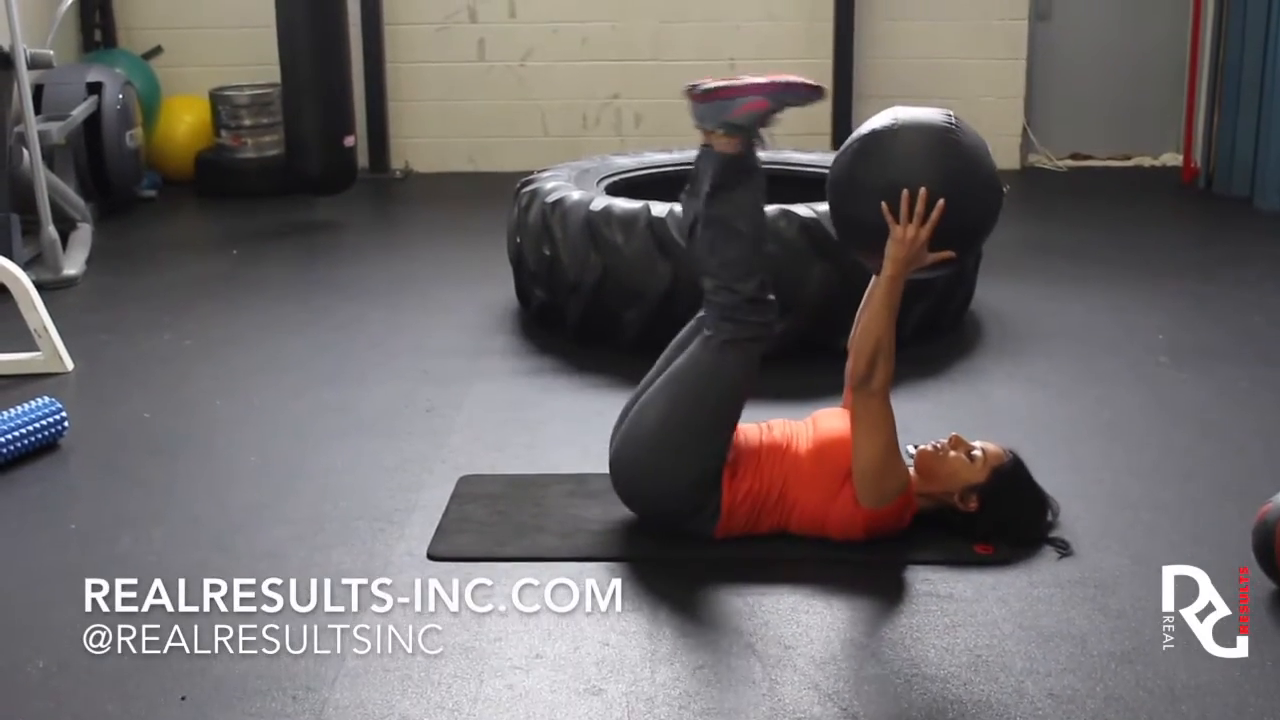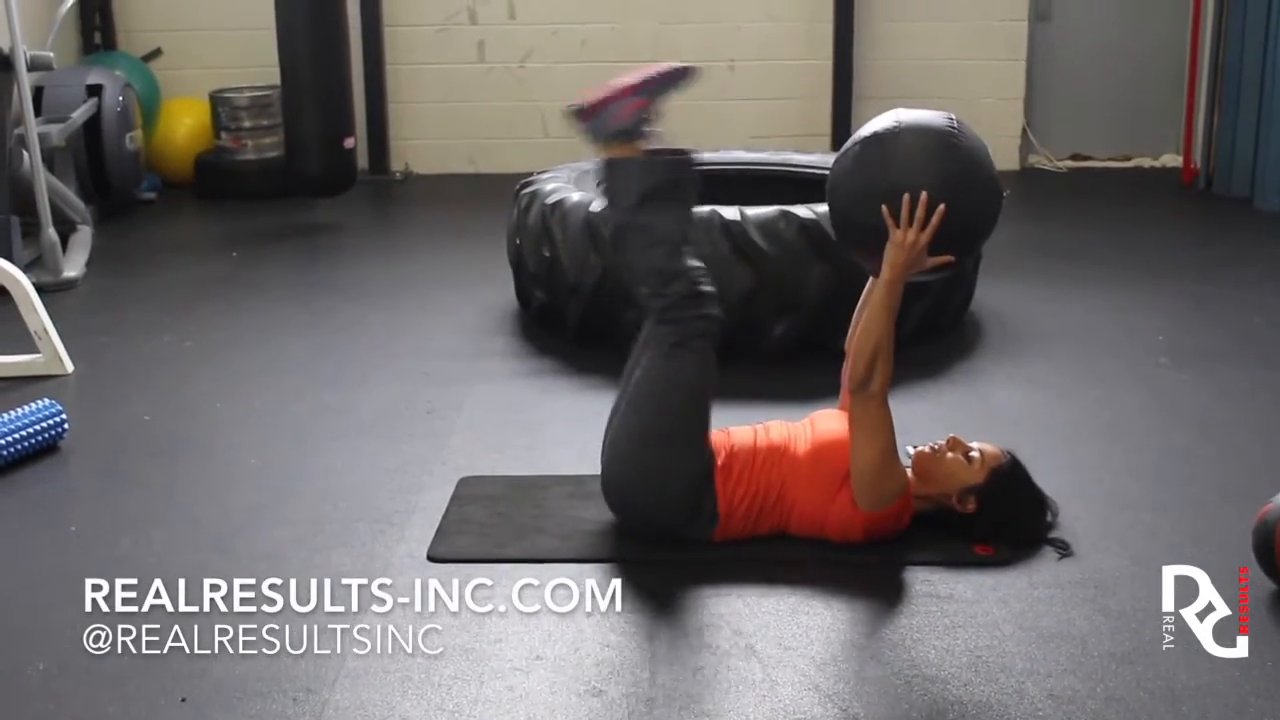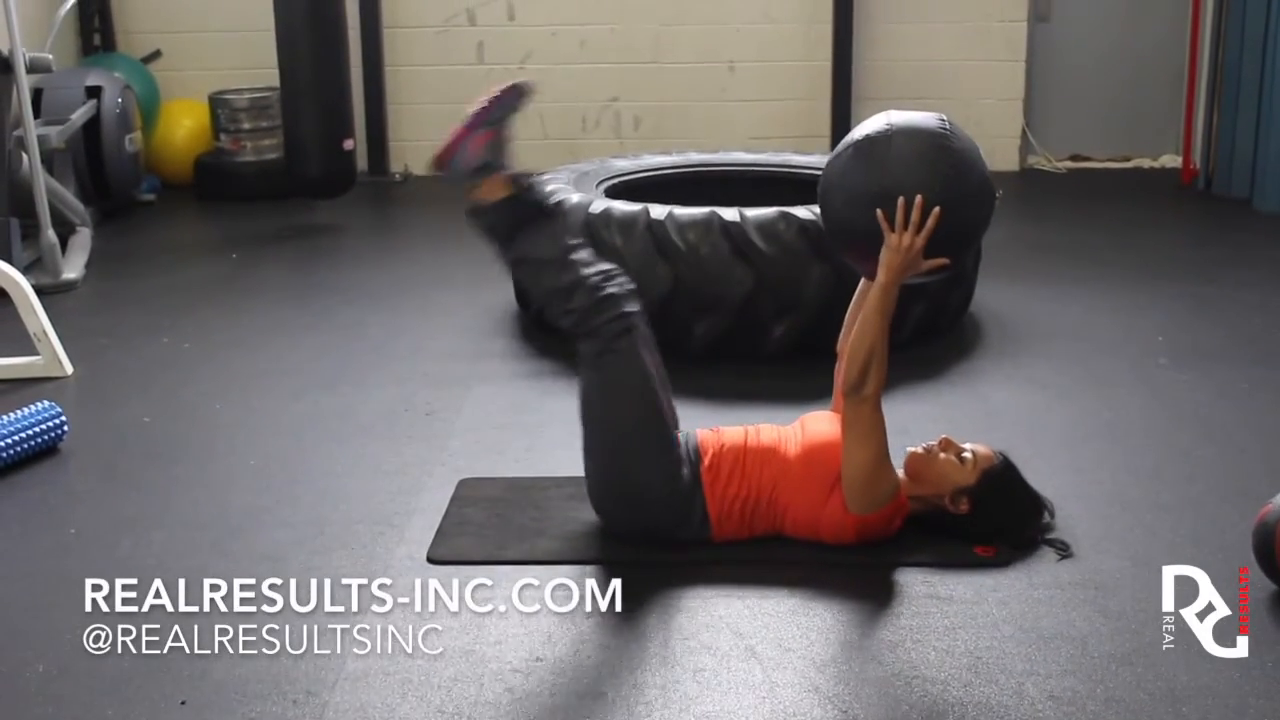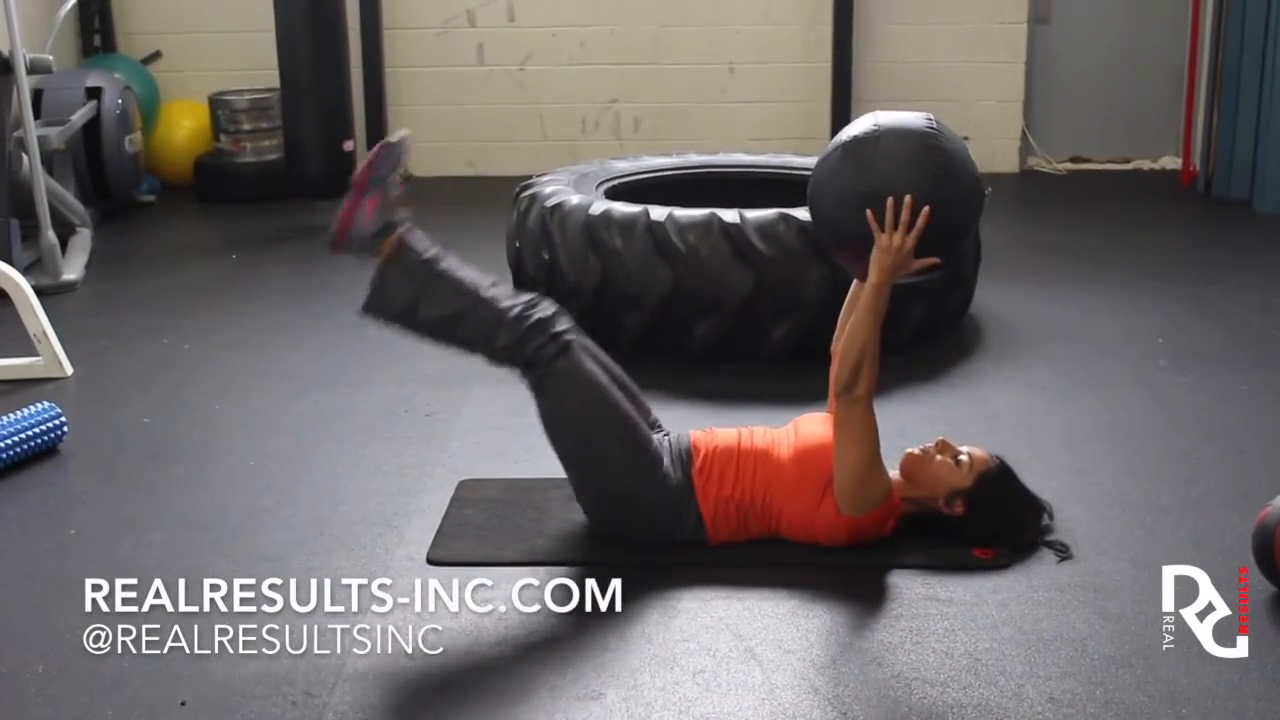
dt=0.2s
person 1, frame 1
left shoulder: (887, 502)
right shoulder: (885, 473)
left elbow: (868, 382)
right elbow: (864, 363)
left wrist: (894, 273)
right wrist: (888, 265)
left hip: (659, 472)
left knee: (739, 316)
right knee: (732, 308)
left ankle: (733, 139)
right ankle: (725, 137)
person 1, frame 2
left shoulder: (884, 505)
right shoulder: (882, 482)
left elbow: (865, 387)
right elbow: (860, 369)
left wrist: (893, 276)
right wrist: (884, 270)
left hip: (653, 490)
right hip: (659, 477)
left knee: (684, 312)
right knee: (677, 306)
left ankle: (627, 144)
right ankle: (625, 146)
person 1, frame 3
left shoulder: (877, 509)
right shoulder: (879, 486)
left elbow: (859, 390)
right elbow: (850, 362)
left wrist: (890, 279)
right wrist: (878, 273)
left hip: (656, 498)
right hip: (681, 467)
left knee: (608, 314)
right knee: (604, 316)
left ankle: (491, 183)
right ankle: (493, 184)
person 1, frame 4
left shoulder: (872, 510)
right shoulder: (883, 490)
left elbow: (849, 390)
right elbow: (845, 363)
left wrist: (879, 280)
right wrist: (870, 271)
left hip: (653, 500)
right hip: (665, 464)
left knee: (543, 336)
right knee: (547, 334)
left ankle: (387, 244)
right ankle: (394, 242)
